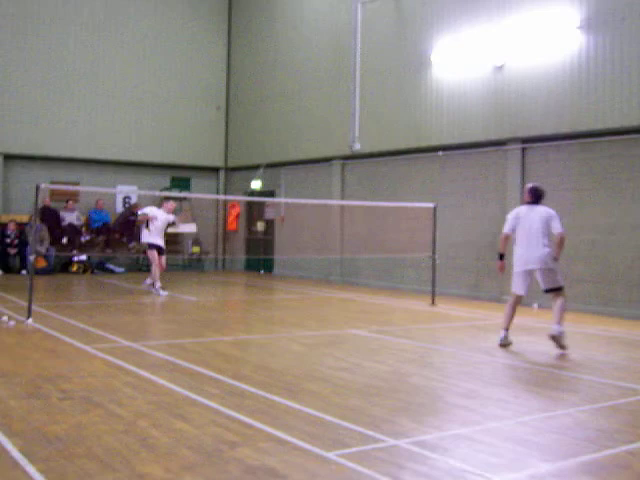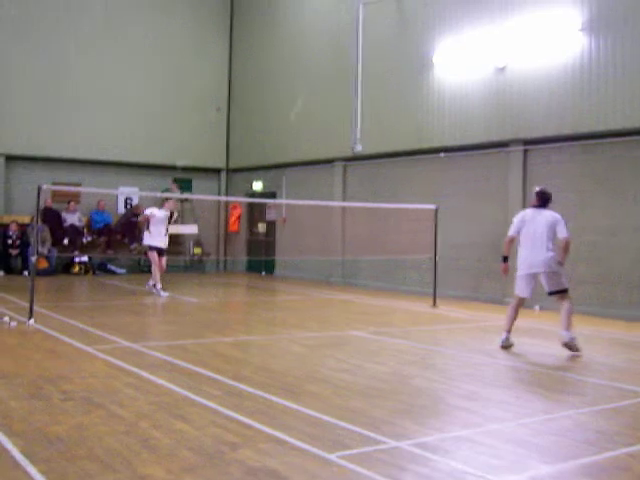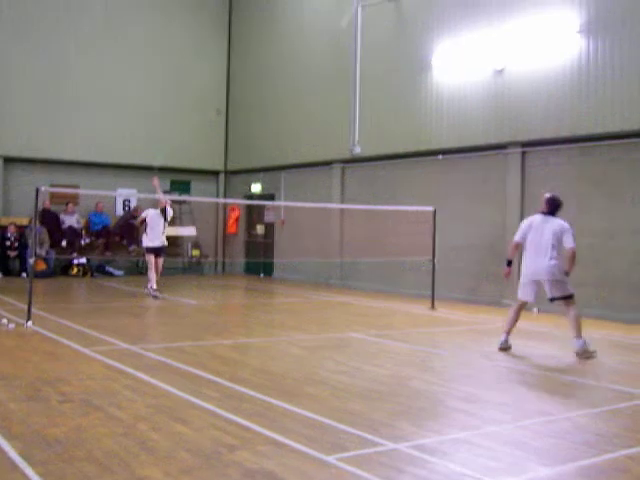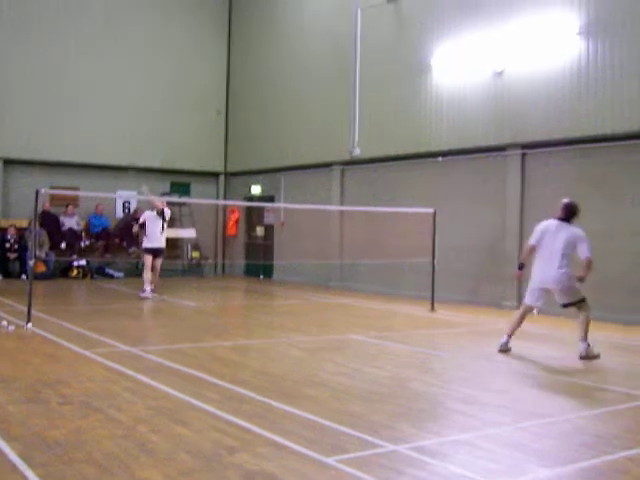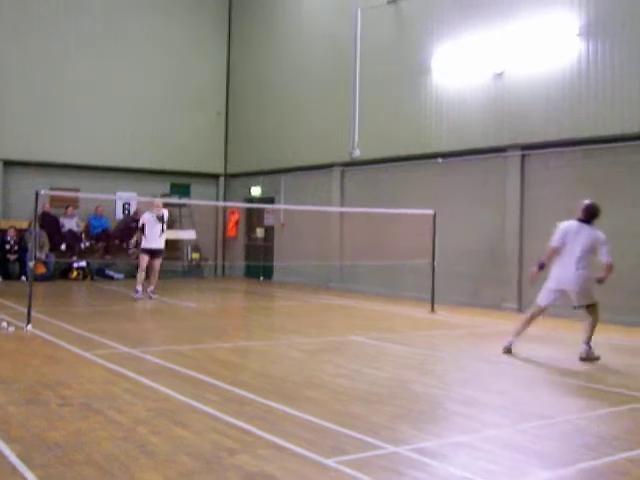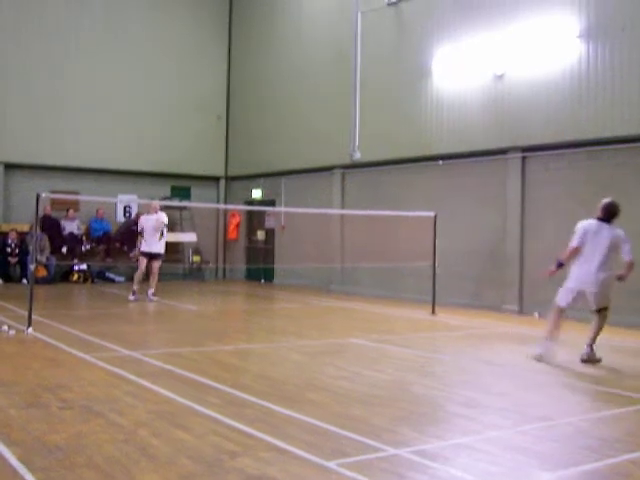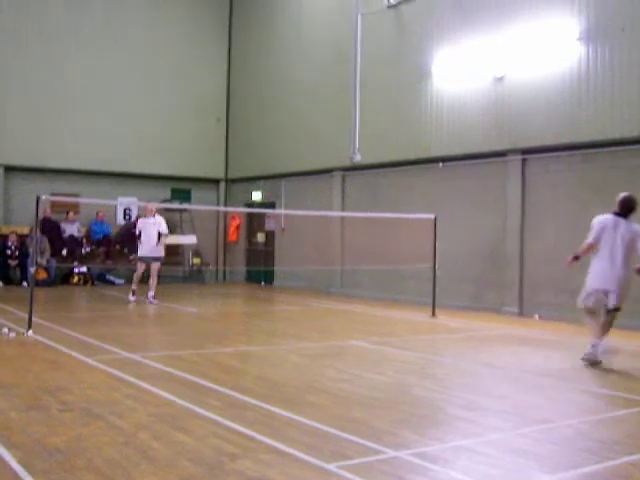
dt=0.1s
person 1, frame 1
left shoulder: (516, 213)
right shoulder: (549, 213)
left elbow: (504, 236)
right elbow: (560, 236)
left wrist: (501, 258)
right wrist: (556, 256)
left hip: (521, 261)
right hip: (542, 259)
left knee: (515, 298)
right knee: (559, 295)
left ankle: (504, 335)
right ankle: (557, 329)
person 1, frame 2
left shoulder: (522, 215)
right shoulder: (555, 217)
left elbow: (510, 239)
right elbow: (565, 241)
left wrist: (505, 260)
right wrist: (561, 261)
left hip: (525, 263)
right hip: (547, 262)
left knee: (518, 300)
right knee: (565, 298)
left ankle: (506, 337)
right ankle: (567, 336)
person 1, frame 3
left shoulder: (530, 221)
right shoulder: (563, 226)
left elbow: (515, 244)
right elbow: (571, 251)
left wrist: (509, 264)
right wrist: (567, 269)
left hip: (529, 270)
right hip: (551, 270)
left knee: (520, 304)
right knee: (571, 305)
left ankle: (505, 339)
right ankle: (580, 345)
person 1, frame 4
left shoulder: (545, 225)
right shoulder: (578, 233)
left elbow: (531, 248)
right elbow: (587, 260)
left wrist: (521, 266)
right wrist: (583, 275)
left hip: (539, 276)
right hip: (560, 277)
left knee: (525, 309)
right knee: (583, 308)
left ankle: (505, 341)
right ankle: (585, 348)
person 1, frame 5
left shoulder: (565, 226)
right shoulder: (599, 236)
left elbow: (554, 249)
right elbow: (608, 265)
left wrist: (539, 267)
right wrist: (603, 277)
left hip: (557, 278)
right hip: (579, 280)
left knee: (537, 310)
right knee: (593, 311)
left ankle: (512, 341)
right ankle: (586, 349)
person 1, frame 6
left shoulder: (584, 225)
right shoulder: (619, 235)
left elbow: (573, 249)
right elbow: (630, 262)
left wrist: (558, 265)
right wrist: (623, 274)
left hip: (577, 278)
right hip: (598, 281)
left knee: (557, 310)
right knee: (602, 313)
left ankle: (546, 346)
right ankle: (589, 350)
person 1, frame 7
left shoulder: (601, 220)
left elbow: (590, 245)
left wrist: (576, 257)
left hip: (597, 277)
right hip: (618, 279)
left knee: (588, 310)
right knee: (610, 315)
left ankle: (597, 343)
right ankle: (593, 350)
